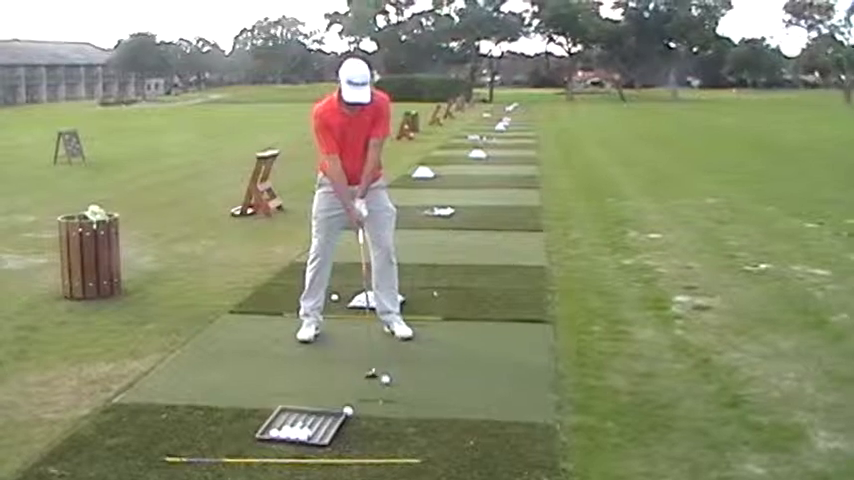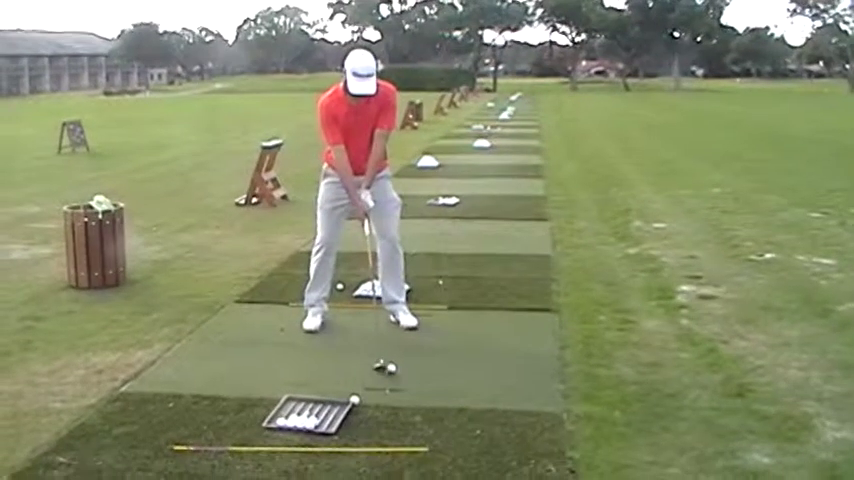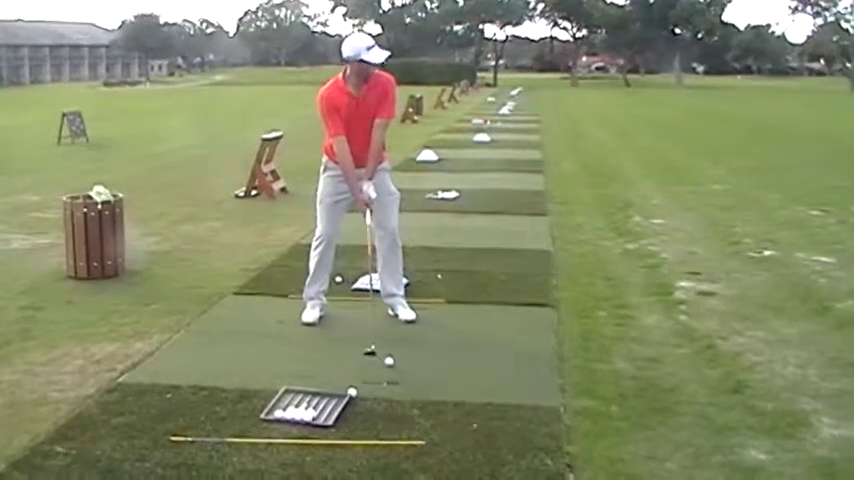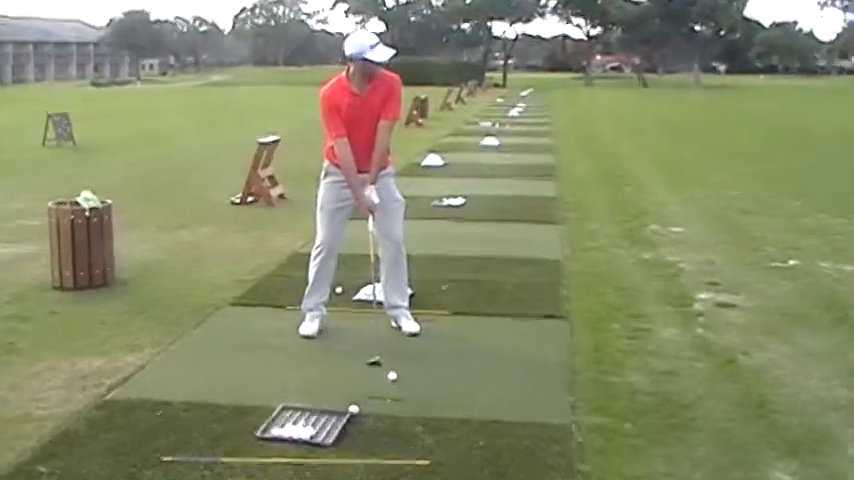
dt=1s
person 1, frame 1
left shoulder: (381, 104)
right shoulder: (322, 113)
left elbow: (374, 152)
right elbow: (332, 162)
left wrist: (361, 197)
right wrist: (349, 207)
left hip: (371, 185)
right hip: (332, 186)
left knee: (385, 249)
right knee: (320, 252)
left ankle: (391, 316)
right ankle: (310, 317)
person 1, frame 2
left shoulder: (387, 94)
right shoulder: (328, 103)
left elbow: (379, 143)
right elbow: (338, 152)
left wrist: (366, 187)
right wrist: (355, 198)
left hip: (376, 175)
right hip: (337, 177)
left knee: (390, 239)
right knee: (325, 241)
left ankle: (396, 305)
right ankle: (315, 307)
person 1, frame 3
left shoulder: (385, 84)
right shoulder: (328, 95)
left elbow: (378, 133)
right elbow: (340, 144)
left wrist: (368, 178)
right wrist: (356, 190)
left hip: (375, 167)
right hip: (337, 169)
left knee: (389, 232)
right knee: (325, 234)
left ankle: (395, 299)
right ankle: (314, 300)
person 1, frame 4
left shoulder: (391, 84)
right shoulder: (330, 94)
left elbow: (383, 136)
right elbow: (341, 147)
left wrist: (372, 183)
right wrist: (358, 193)
left hip: (380, 173)
right hip: (339, 174)
left knee: (393, 240)
right knee: (326, 243)
left ankle: (399, 311)
right ankle: (313, 312)
